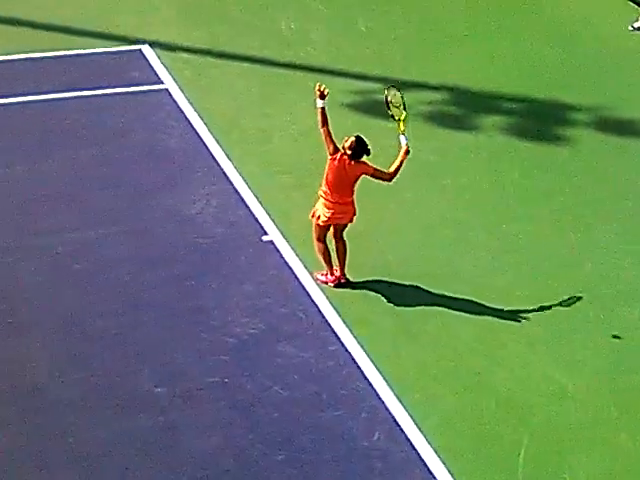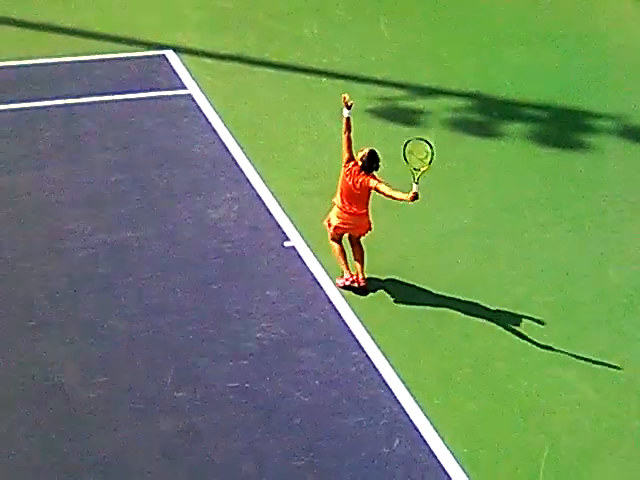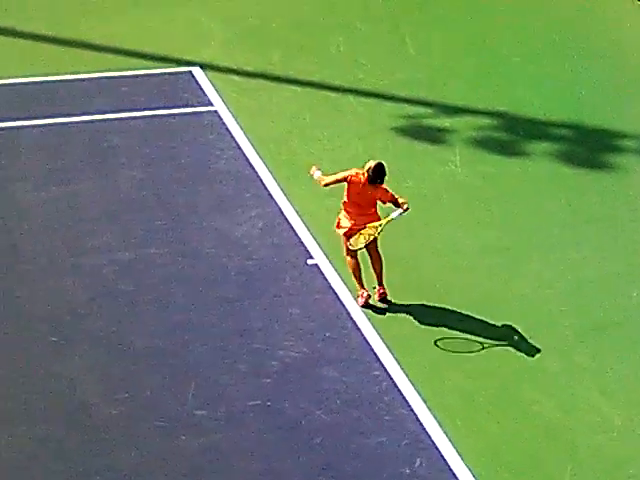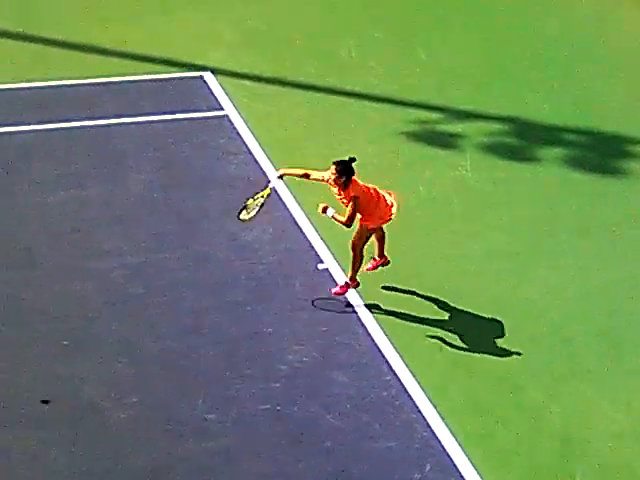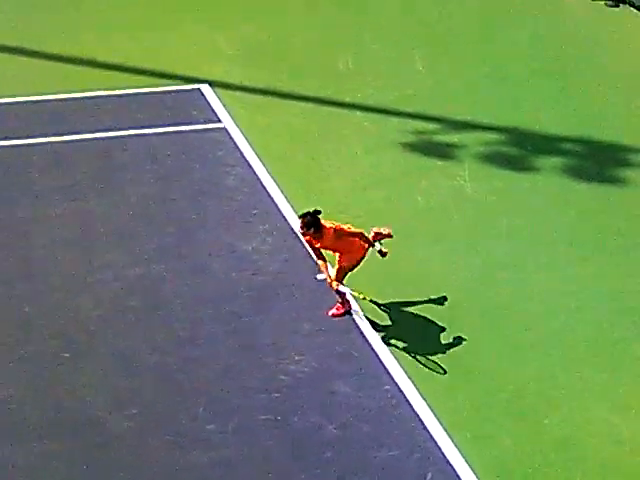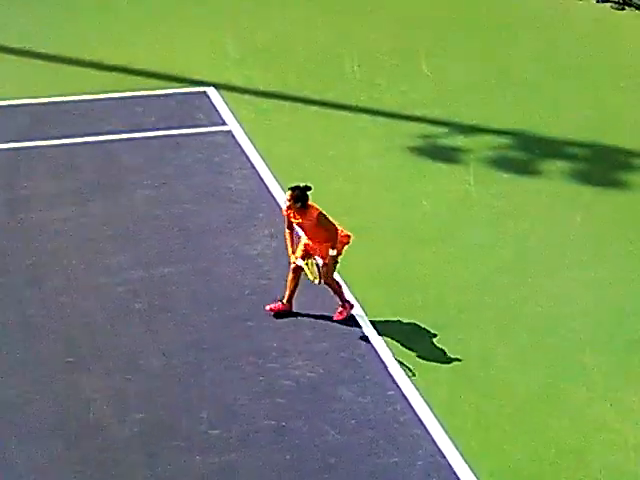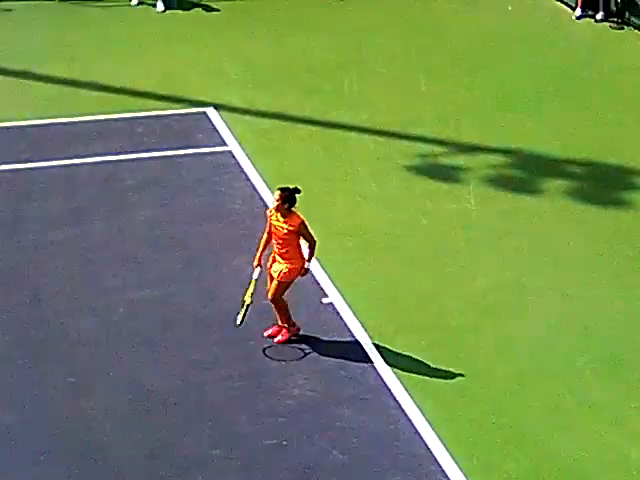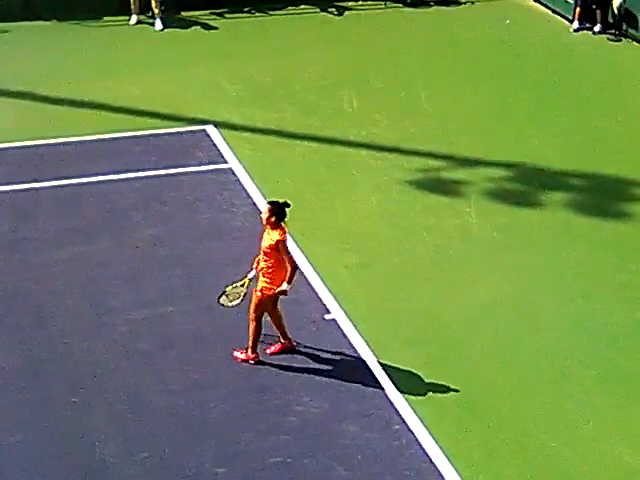
dt=0.3s
person 1, frame 1
left shoulder: (335, 157)
right shoulder: (360, 167)
left elbow: (324, 128)
right elbow: (388, 176)
left wrist: (320, 102)
right wrist: (402, 156)
left hip: (327, 208)
right hip: (346, 209)
left knee: (319, 238)
right knee: (338, 236)
left ankle: (331, 275)
right ankle: (341, 273)
person 1, frame 2
left shoulder: (349, 166)
right shoulder: (370, 181)
left elbow: (347, 135)
right elbow: (388, 191)
left wrist: (347, 112)
right wrist: (408, 197)
left hip: (340, 217)
right hip: (359, 221)
left knee: (335, 240)
right knee: (355, 242)
left ankle: (348, 275)
right ankle: (360, 277)
person 1, frame 3
left shoulder: (355, 176)
right shoulder: (380, 190)
left elbow: (325, 182)
right elbow: (398, 203)
left wrist: (316, 174)
right wrist: (403, 204)
left hip: (351, 223)
right hip: (369, 221)
left knee: (351, 255)
right knee: (373, 251)
left ankle: (362, 293)
right ankle: (381, 289)
person 1, frame 4
left shoulder: (353, 195)
right shoulder: (332, 179)
left elbow: (348, 222)
right elbow: (308, 174)
left wrist: (330, 212)
right wrist: (285, 171)
left hip: (375, 212)
left knee: (356, 245)
right knee: (376, 229)
left ankle: (351, 281)
right ankle: (380, 257)
person 1, frame 5
left shoulder: (331, 231)
right shoulder: (308, 237)
left elbow: (360, 234)
right elbow: (320, 259)
right wrist: (328, 277)
left hip: (353, 250)
right hip: (341, 247)
left knee: (336, 281)
left ankle: (344, 304)
right ankle: (376, 235)
person 1, frame 6
left shoulder: (316, 215)
right shoulder: (288, 210)
left elbow: (333, 230)
right elbow: (288, 229)
left wrist: (333, 252)
right wrist: (291, 253)
left hip: (327, 242)
right hip: (309, 240)
left knee: (327, 279)
right knee: (294, 268)
left ankle: (345, 304)
right ankle: (286, 304)
person 1, frame 7
left shoulder: (297, 223)
right shoulder: (272, 214)
left elbow: (312, 242)
right elbow: (267, 234)
left wrist: (307, 264)
right wrist: (259, 256)
left hip: (290, 265)
right hip: (276, 259)
left knee: (273, 297)
right knee: (276, 295)
left ankle: (291, 327)
right ankle: (283, 324)
person 1, frame 8
left shoulder: (278, 238)
right shoulder: (270, 228)
left elbow: (293, 265)
left wrist: (286, 285)
right wrist: (258, 261)
left hip: (270, 282)
right hip: (267, 277)
left knee: (254, 317)
right knee: (271, 309)
left ankle: (251, 353)
right ankle: (286, 341)
